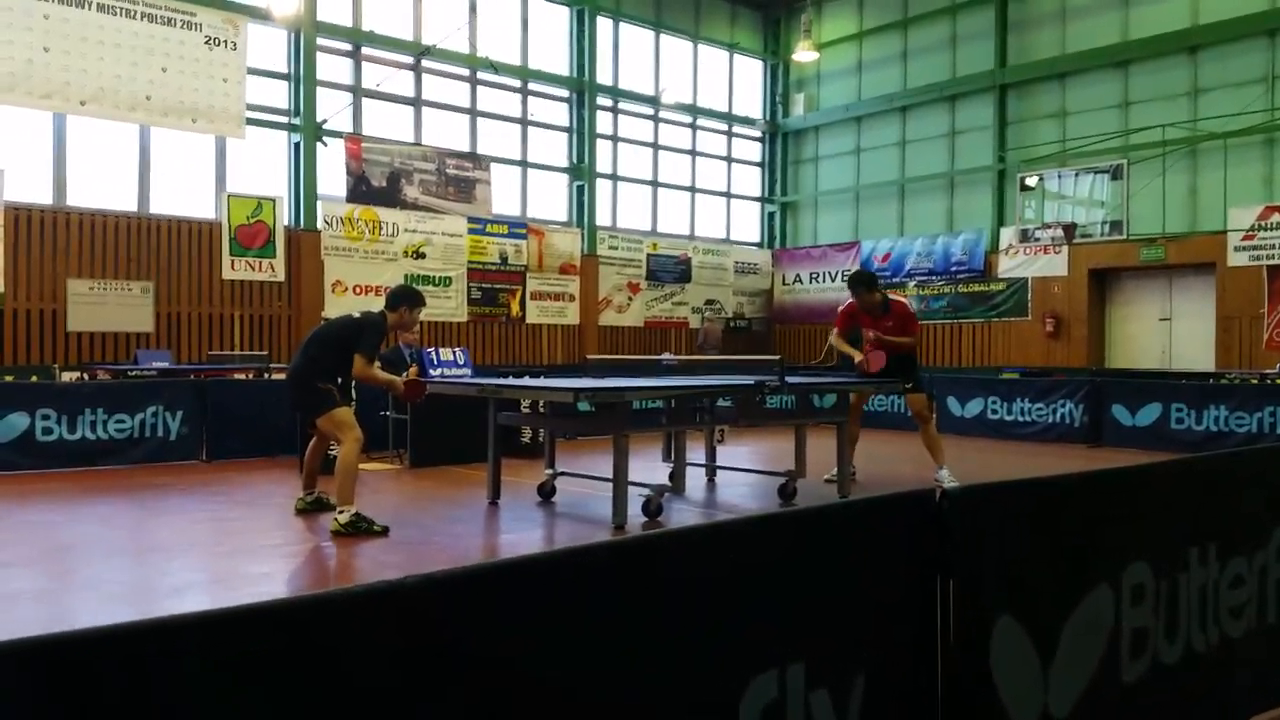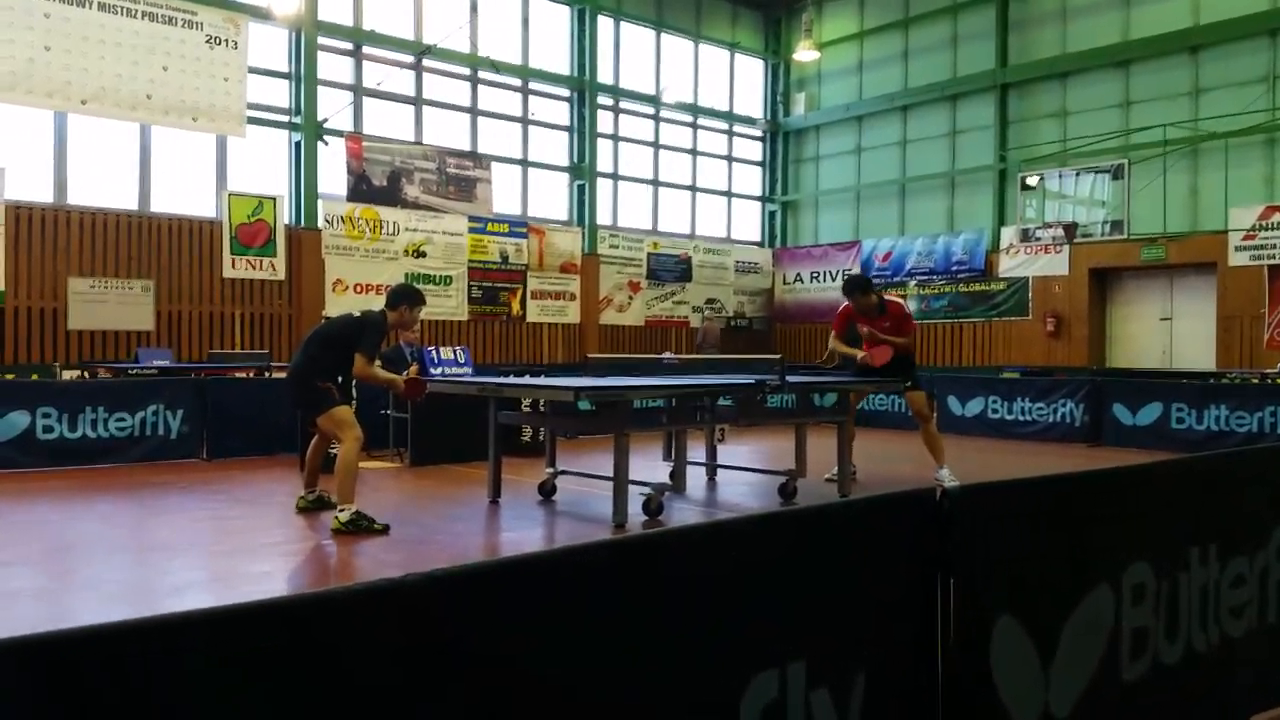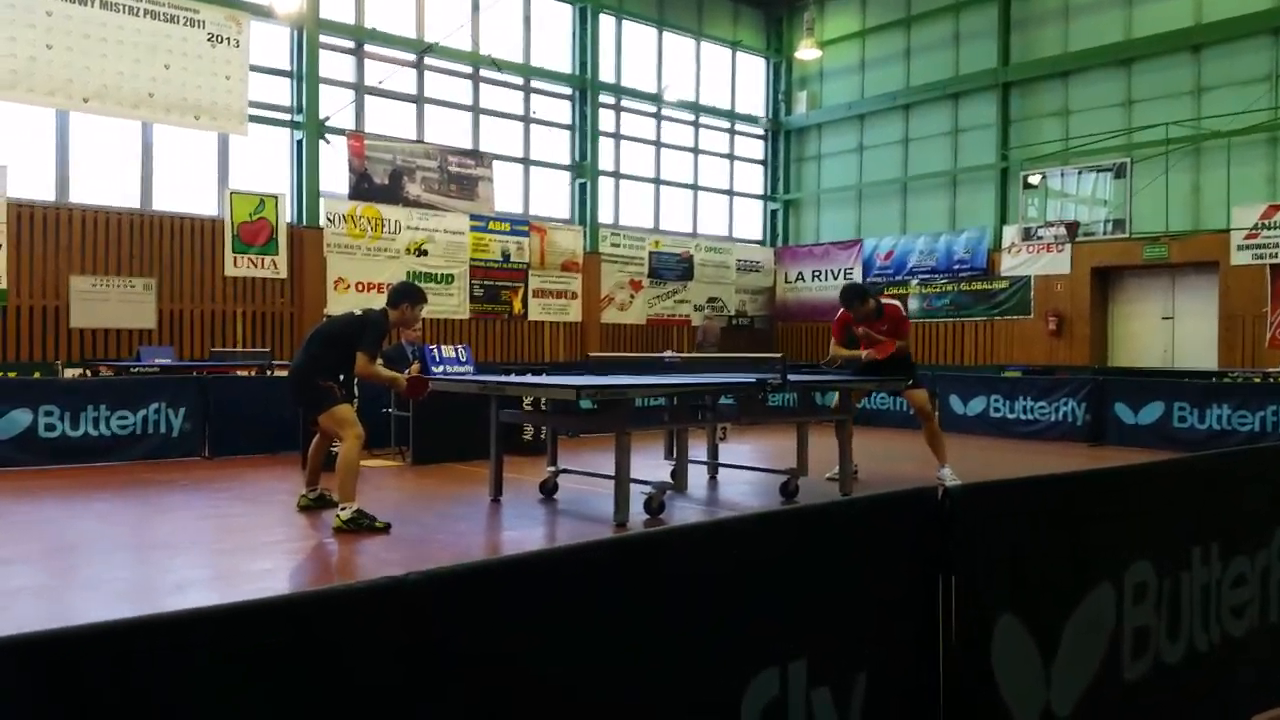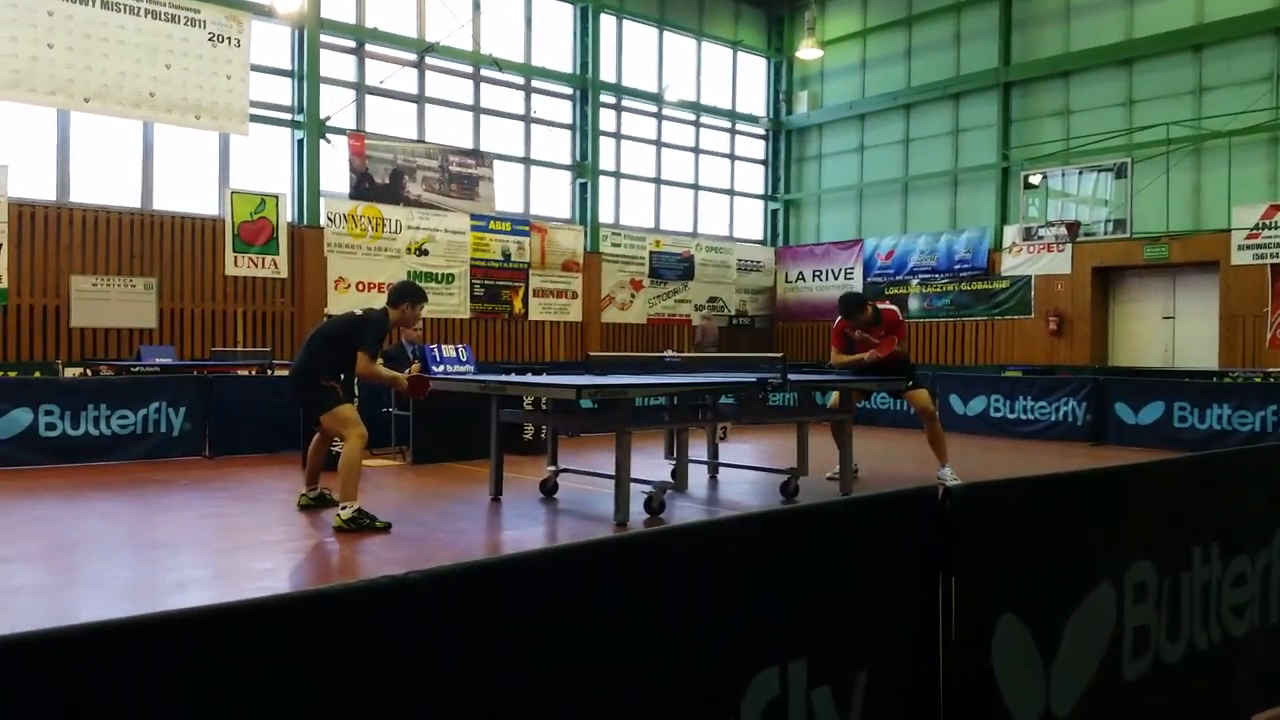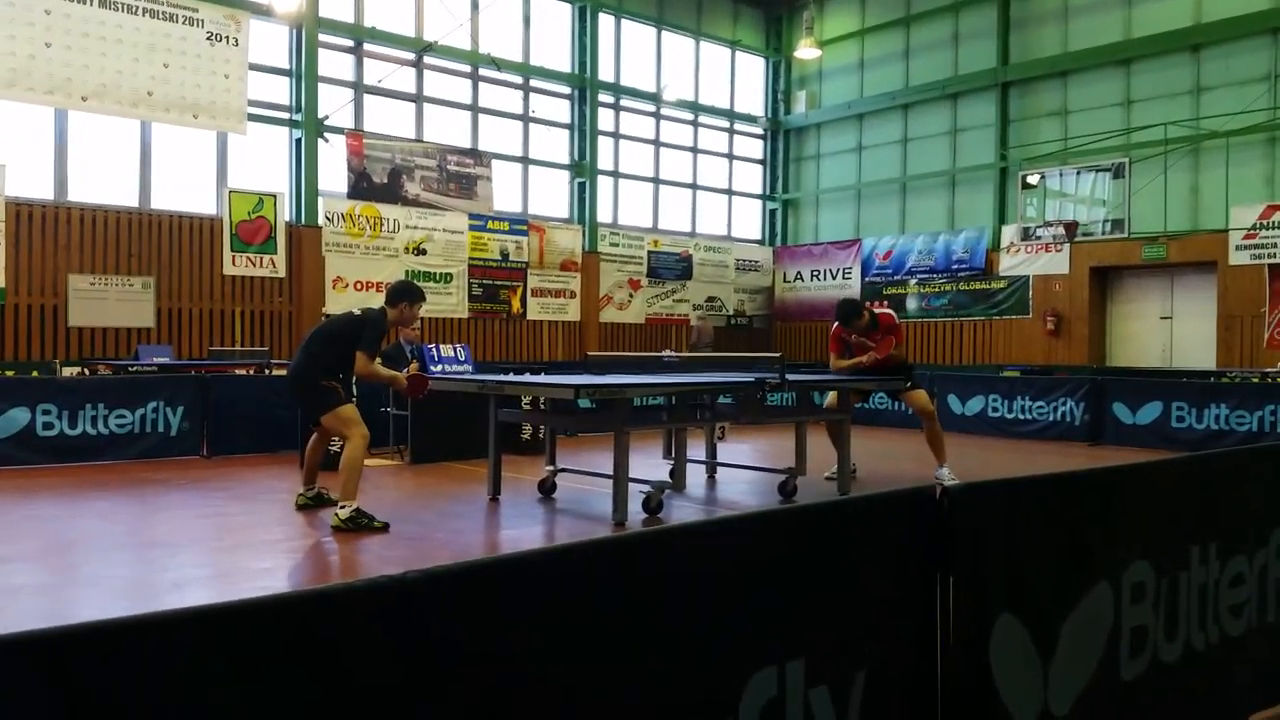
dt=0.1s
person 1, frame 1
left shoulder: (371, 321)
right shoulder: (375, 325)
left elbow: (361, 367)
right elbow: (360, 372)
left wrist: (392, 381)
right wrist: (390, 382)
left hip: (305, 375)
right hip: (312, 379)
left knee: (325, 435)
right knee: (351, 438)
left ankle: (308, 497)
right ankle: (345, 516)
person 1, frame 2
left shoulder: (371, 320)
right shoulder: (375, 324)
left elbow: (362, 366)
right elbow: (360, 371)
left wrist: (393, 379)
right wrist: (391, 380)
left hip: (306, 374)
right hip: (312, 378)
left knee: (327, 433)
right knee: (351, 437)
left ankle: (310, 495)
right ankle: (346, 514)
person 1, frame 3
left shoulder: (372, 318)
right shoulder: (377, 323)
left elbow: (363, 364)
right elbow: (362, 369)
left wrist: (396, 378)
right wrist: (393, 379)
left hip: (307, 373)
right hip: (314, 376)
left knee: (328, 432)
right knee: (352, 435)
left ankle: (311, 494)
right ankle: (347, 513)
person 1, frame 4
left shoulder: (373, 318)
right shoulder: (377, 322)
left elbow: (364, 364)
right elbow: (363, 369)
left wrist: (397, 377)
right wrist: (393, 378)
left hip: (308, 373)
right hip: (315, 376)
left knee: (328, 431)
right knee: (355, 435)
left ankle: (311, 493)
right ankle: (348, 512)
person 1, frame 5
left shoulder: (371, 318)
right shoulder: (376, 322)
left elbow: (362, 363)
right elbow: (362, 369)
left wrist: (394, 376)
right wrist: (392, 378)
left hip: (305, 373)
right hip: (314, 377)
left knee: (325, 431)
right knee: (357, 435)
left ankle: (308, 493)
right ankle: (346, 512)
person 2, frame 1
left shoulder: (901, 306)
right shoulder: (850, 308)
left elbow: (914, 342)
right elbow: (835, 338)
left wrist: (883, 338)
right wrist: (855, 354)
left hip: (902, 361)
left knee: (922, 415)
right knee: (851, 410)
left ankle: (942, 470)
person 2, frame 2
left shoulder: (897, 306)
right shoulder: (847, 310)
left elbow: (909, 343)
right elbow: (833, 342)
left wrist: (877, 336)
right wrist: (856, 352)
left hip: (899, 360)
left knee: (923, 413)
left ankle: (942, 469)
person 2, frame 3
left shoulder: (894, 309)
right shoulder: (843, 316)
left elbow: (904, 347)
right elbow: (834, 350)
left wrist: (874, 337)
right wrist: (860, 353)
left hip: (898, 364)
right hip: (867, 364)
left knee: (925, 411)
left ankle: (944, 468)
person 2, frame 4
left shoulder: (892, 314)
right shoulder: (842, 323)
left elbow: (902, 352)
right elbow: (835, 359)
left wrist: (871, 341)
right wrist: (863, 355)
left hip: (896, 366)
right hip: (866, 366)
left knee: (928, 411)
right knee: (834, 408)
left ankle: (944, 468)
person 2, frame 5
left shoulder: (888, 318)
right shoulder: (839, 329)
left elbow: (899, 356)
right elbow: (835, 365)
left wrist: (868, 345)
right wrist: (862, 359)
left hip: (894, 370)
right hip: (862, 371)
left knee: (927, 410)
right knee: (830, 408)
left ankle: (942, 468)
